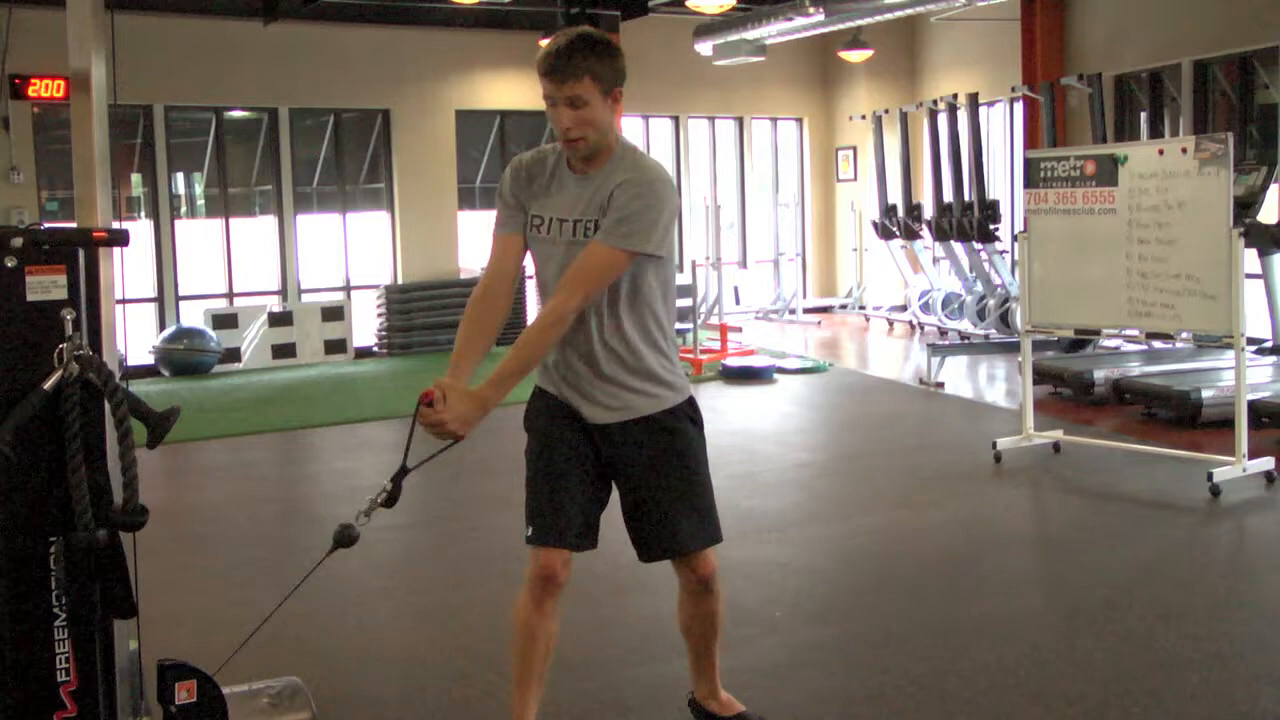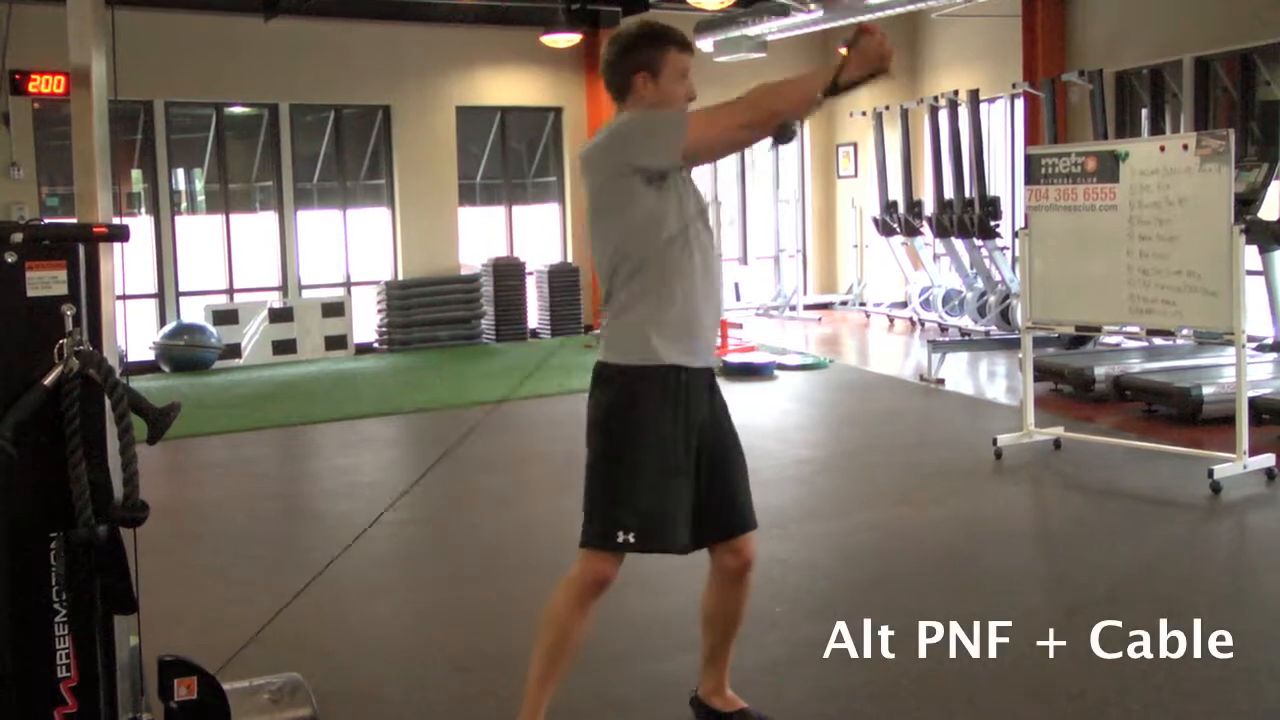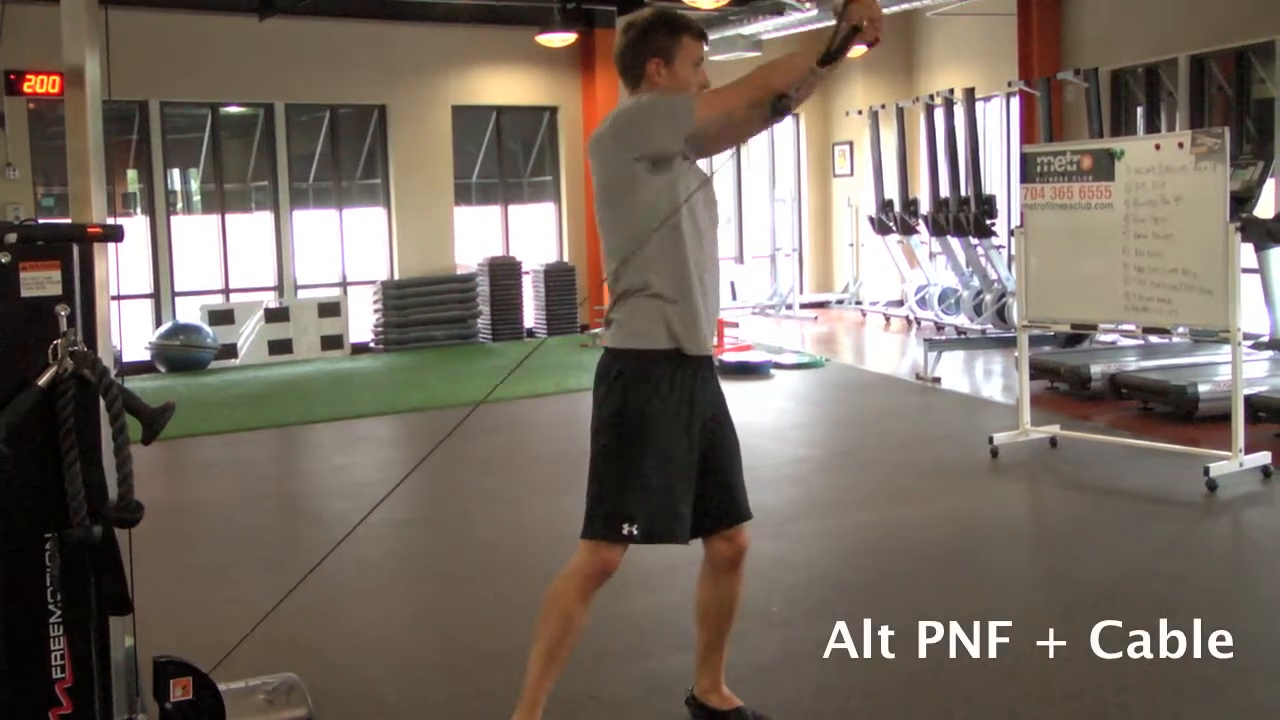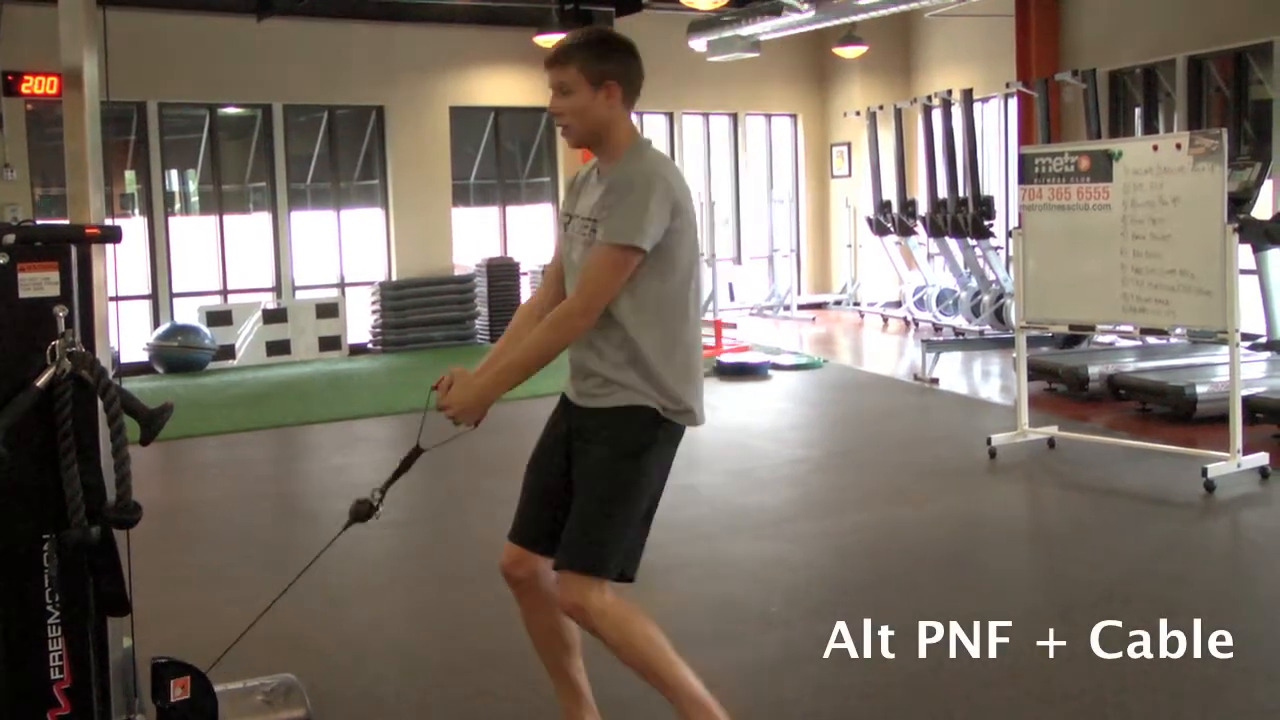
dt=0.7s
person 1, frame 1
left shoulder: (646, 187)
right shoulder: (525, 176)
left elbow: (569, 301)
right elbow: (499, 280)
left wrist: (484, 397)
right wrist: (452, 378)
left hip: (653, 408)
right hip: (563, 406)
left knee: (699, 568)
right knee: (547, 570)
person 1, frame 2
left shoulder: (669, 139)
right shoulder: (620, 145)
left elbow: (758, 123)
right elbow: (744, 112)
left wrist: (843, 71)
right wrist: (842, 67)
left hip: (696, 379)
right hip: (637, 385)
left knee: (736, 555)
right knee: (597, 567)
person 1, frame 3
left shoulder: (675, 134)
right shoulder: (629, 124)
left elbow: (759, 113)
right elbow: (750, 96)
left hip: (694, 370)
right hip: (644, 370)
left knee: (729, 542)
right knee: (600, 554)
person 1, frame 4
left shoulder: (648, 180)
right shoulder: (585, 183)
left elbow: (582, 310)
right elbow: (548, 298)
left wrist: (488, 389)
right wrist: (479, 374)
left hip: (639, 412)
right hip: (583, 403)
left knee: (582, 591)
right knee: (522, 566)
